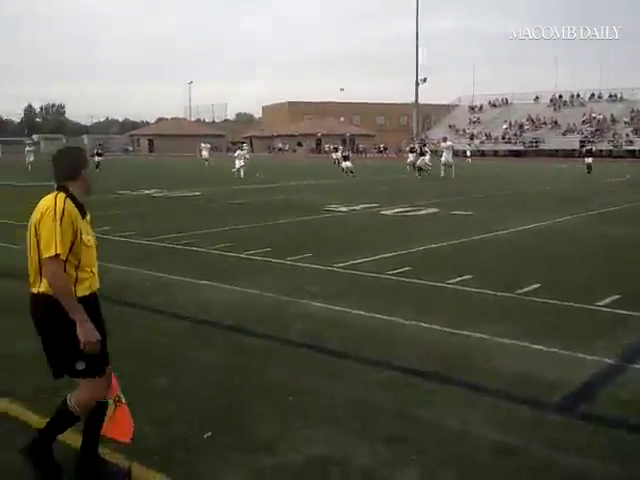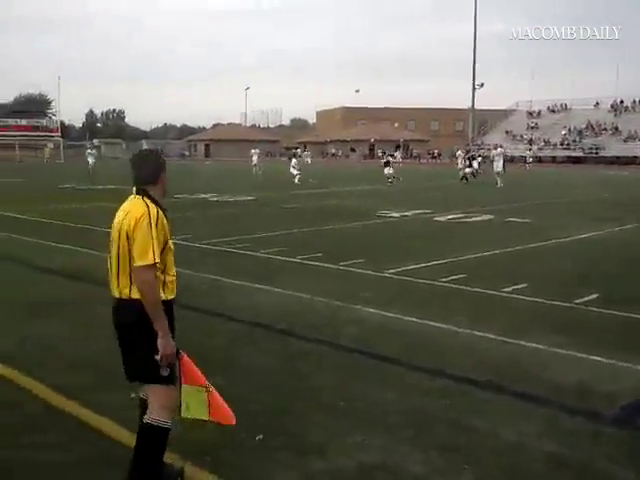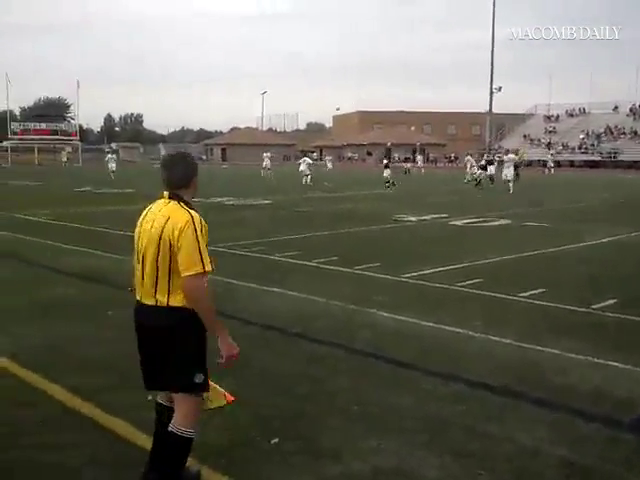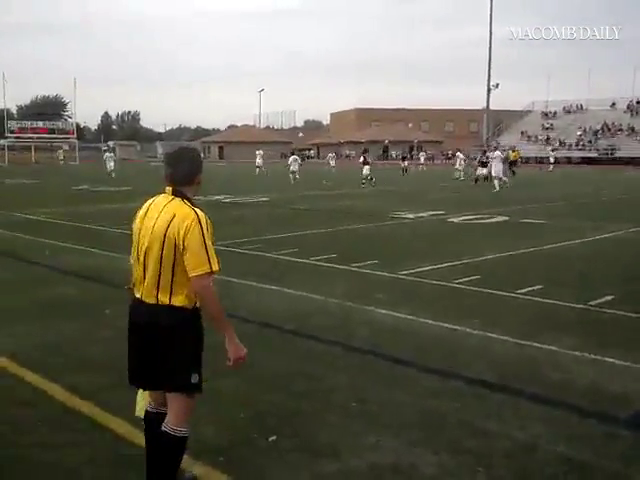
dt=0.3s
person 1, frame 1
left shoulder: (74, 209)
right shoulder: (57, 208)
right elbow: (52, 271)
right wrist: (83, 322)
left hip: (81, 302)
right hip: (60, 310)
left knee: (102, 377)
right knee: (92, 386)
right ankle: (41, 445)
person 1, frame 2
left shoulder: (131, 207)
right shoulder: (149, 213)
right elbow: (145, 277)
right wrist: (164, 333)
left hip: (128, 308)
right hip: (144, 312)
left knee: (154, 386)
right knee: (165, 397)
person 1, frame 3
left shoulder: (150, 212)
right shoulder: (188, 220)
right elbow: (194, 286)
right wrist: (222, 336)
left hip: (146, 313)
right hip: (176, 318)
left knee: (169, 390)
right knee: (189, 405)
person 1, frame 4
left shoulder: (147, 208)
right shoulder: (193, 218)
right elbow: (201, 286)
right wrist: (230, 337)
left hip: (141, 311)
right hip: (175, 318)
left knee: (156, 396)
right knee: (180, 404)
